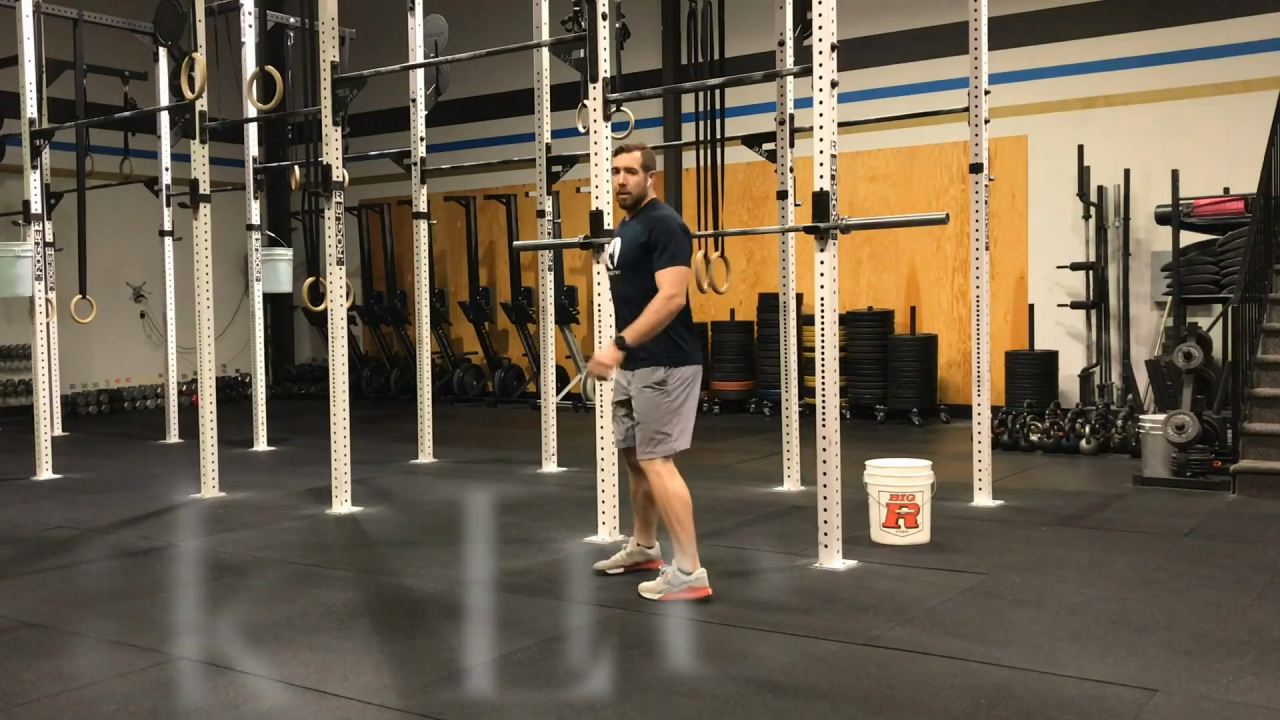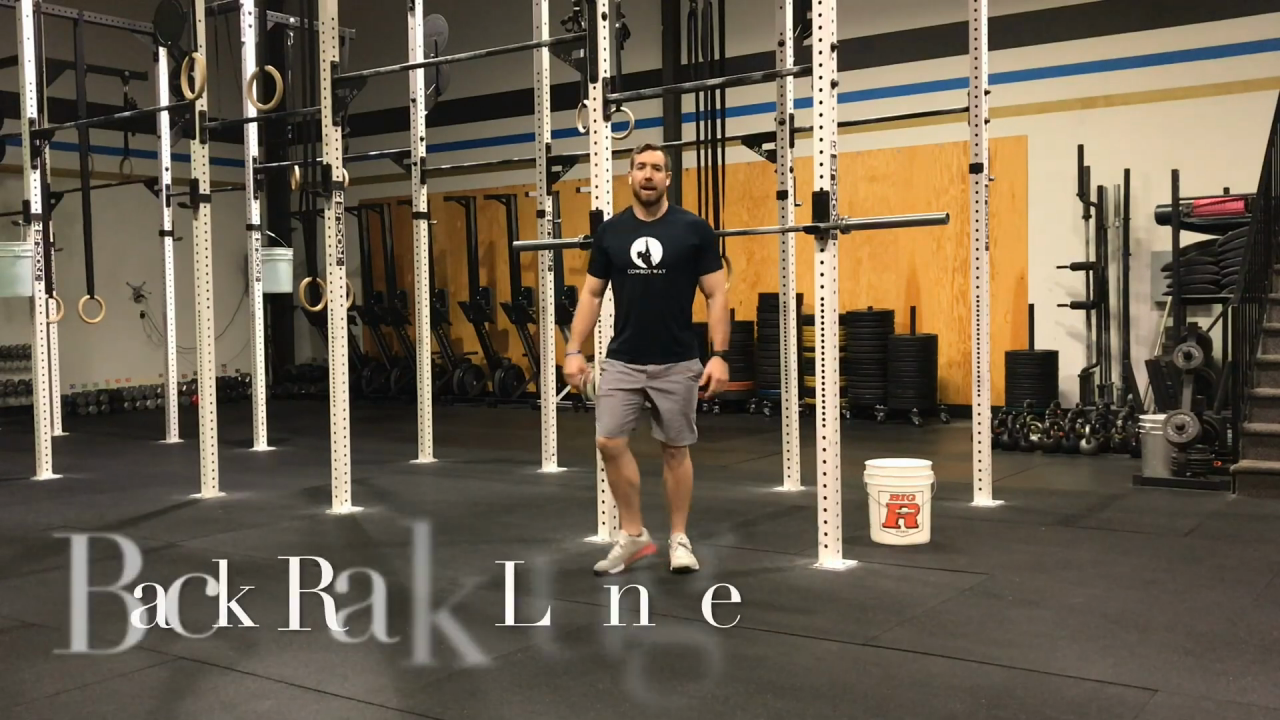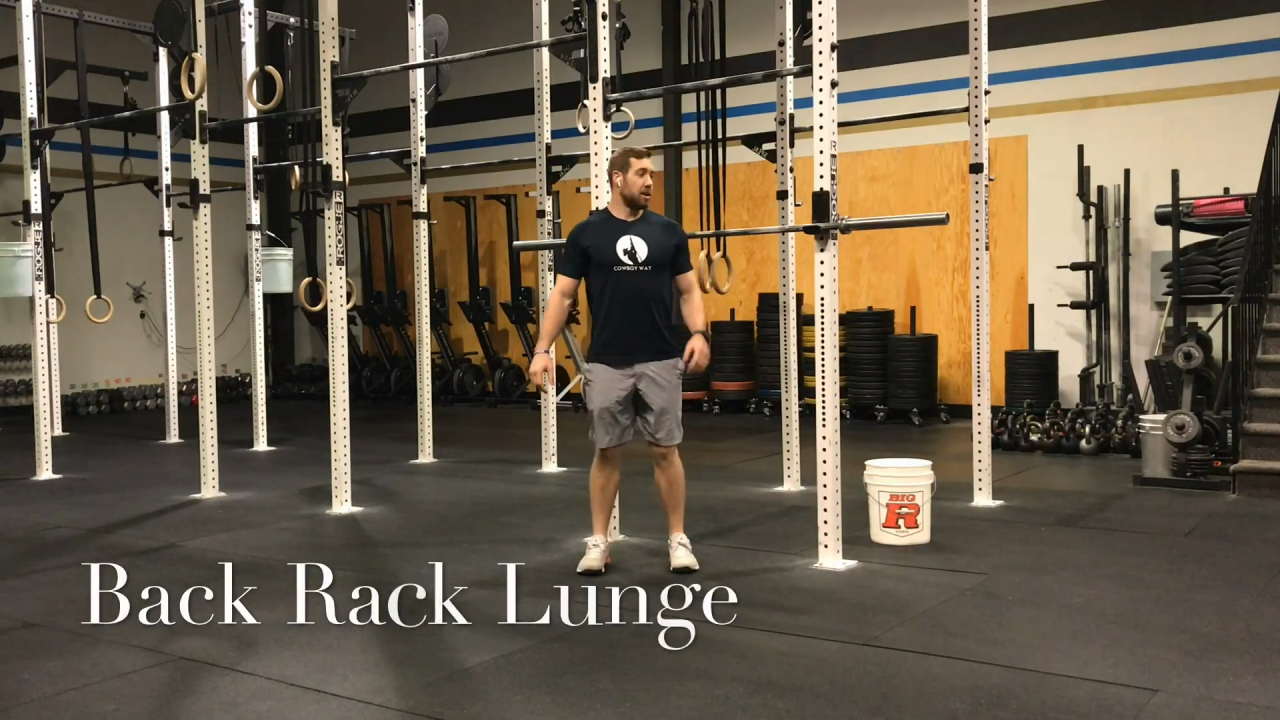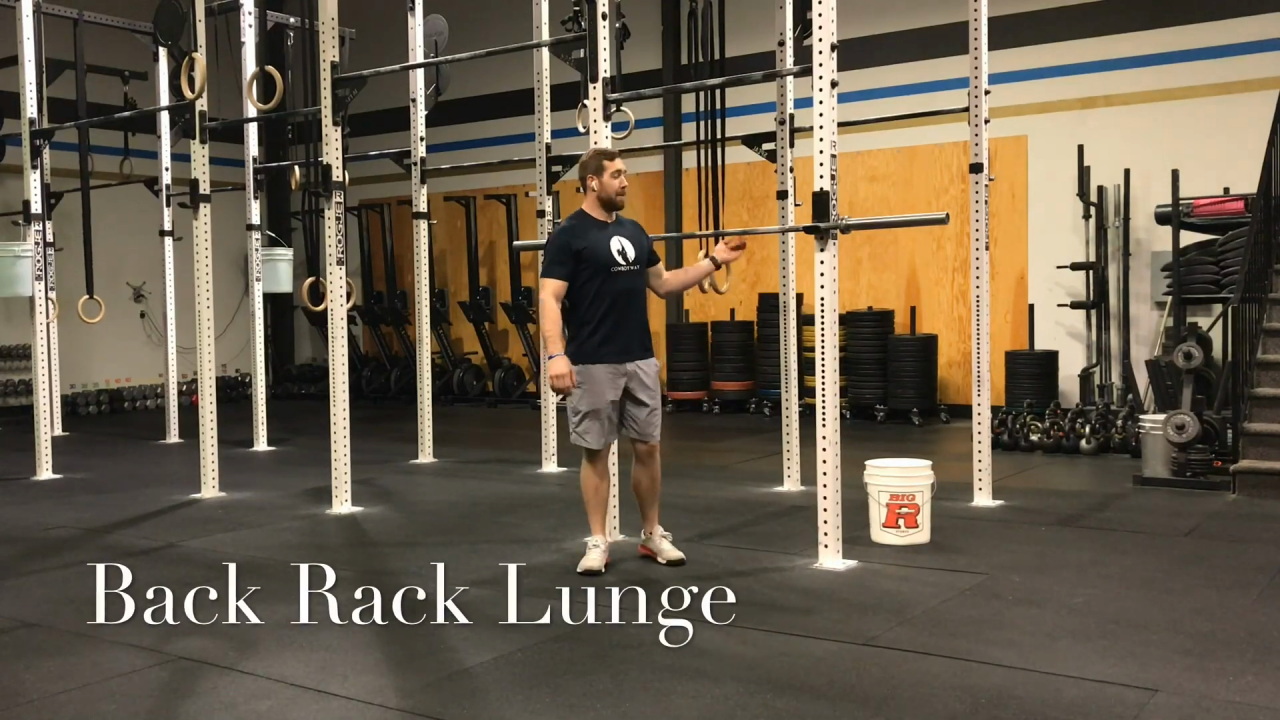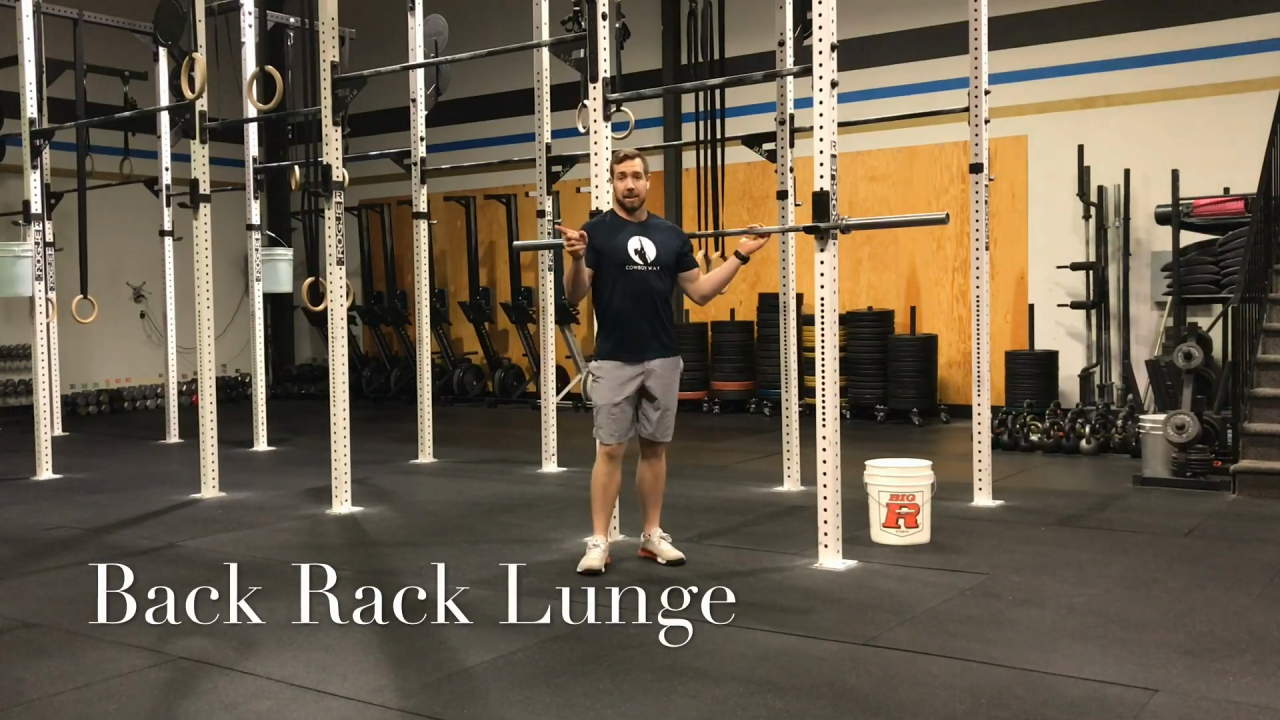
dt=0.7s
person 1, frame 1
left shoulder: (663, 224)
right shoulder: (625, 229)
left elbow: (670, 296)
left wrist: (621, 344)
right wrist: (621, 347)
left hip: (663, 364)
right hip: (638, 364)
left knee: (656, 462)
right knee: (634, 457)
left ankle: (688, 571)
right ankle: (643, 546)
person 1, frame 2
left shoulder: (694, 230)
right shoulder: (610, 232)
left elbow: (717, 294)
right elbow: (592, 294)
left wrist: (718, 355)
right wrist: (573, 350)
left hip: (676, 363)
right hip: (622, 360)
left knee: (675, 449)
right knee: (609, 442)
left ankle: (679, 538)
right ankle: (633, 536)
person 1, frame 3
left shoulder: (669, 231)
right shoulder: (587, 233)
left elbow: (688, 290)
right elbow: (563, 295)
left wrist: (698, 331)
right wrist: (542, 349)
left hip: (661, 362)
right hip: (606, 364)
left knee: (665, 449)
right knee: (607, 451)
left ankle: (678, 539)
right ankle: (598, 541)
person 1, frame 4
left shoulder: (633, 230)
right shoulder: (568, 235)
left elbow: (662, 283)
right elbow: (550, 299)
left wrist: (714, 261)
right wrist: (556, 354)
left hip: (641, 360)
right hip: (594, 364)
left knee: (648, 448)
right knee: (595, 452)
left ankle: (653, 533)
right ankle: (597, 542)
person 1, frame 5
left shoulder: (671, 234)
right shoulder: (596, 231)
left elbow: (700, 291)
right elbow: (574, 295)
left wrist: (740, 256)
right wrist: (577, 259)
left hip: (663, 359)
right hip: (614, 360)
left knee: (654, 446)
right knee: (610, 449)
left ankle: (652, 535)
right ankle: (599, 541)
